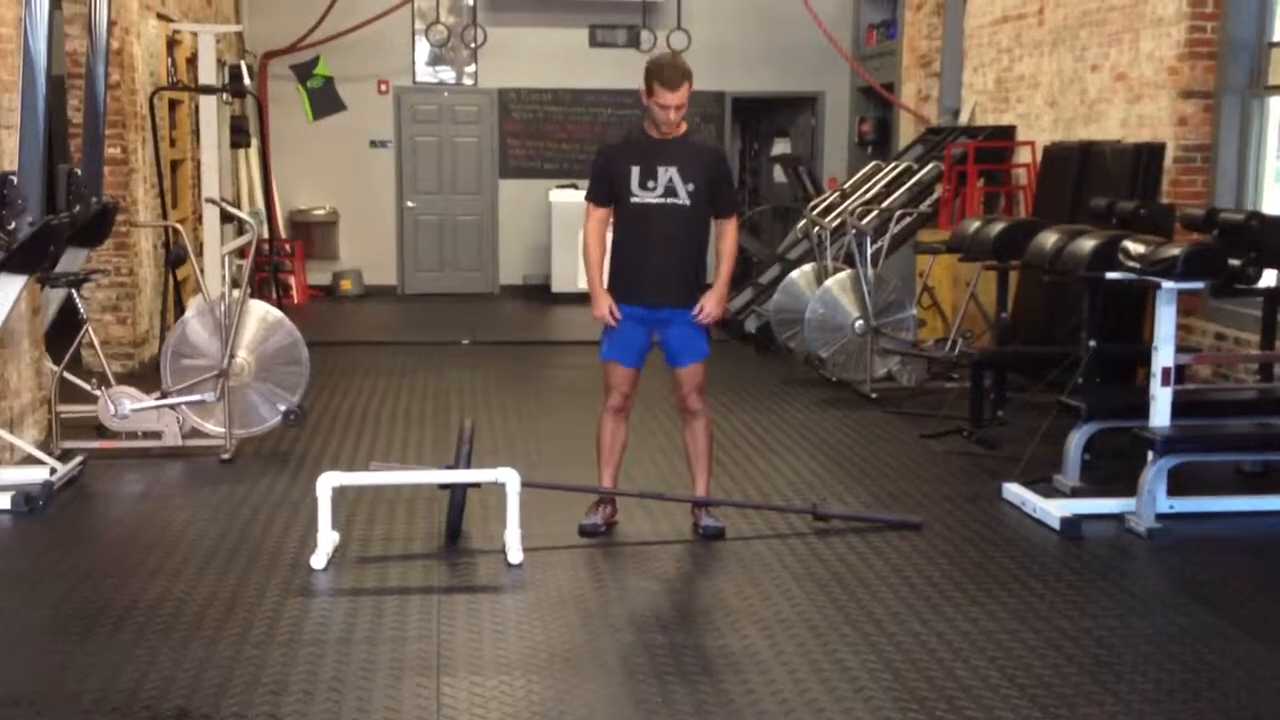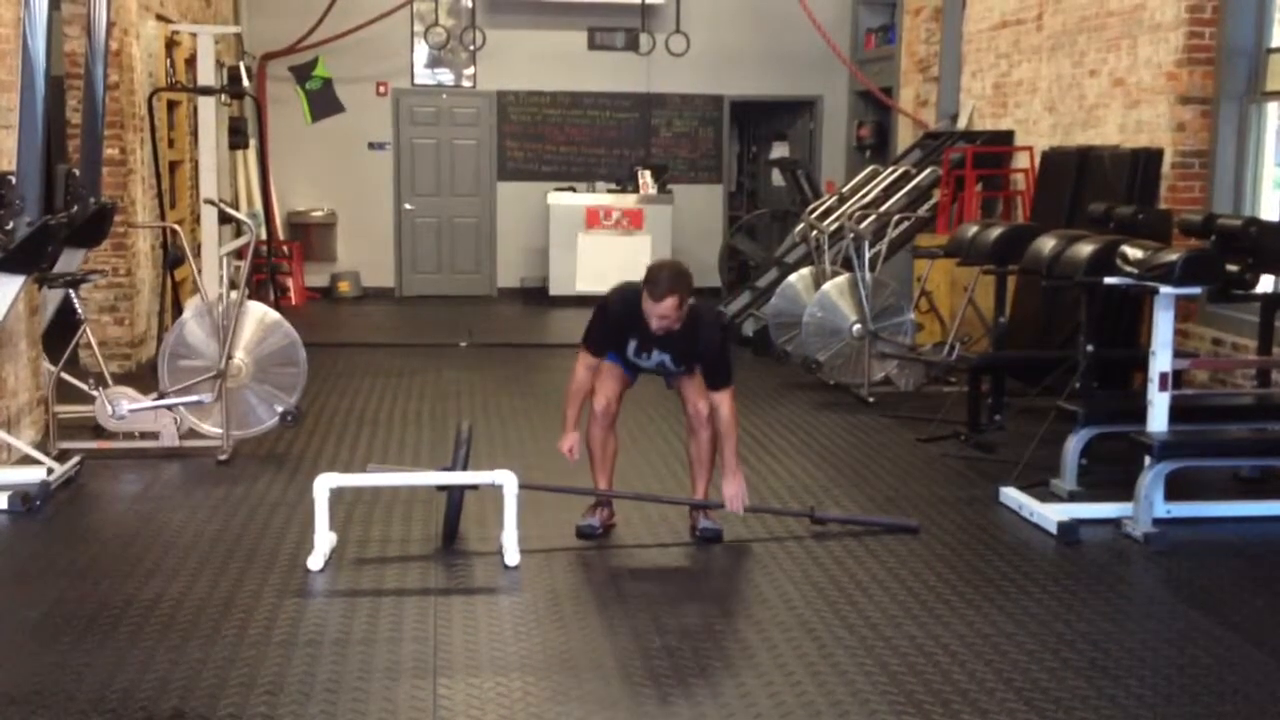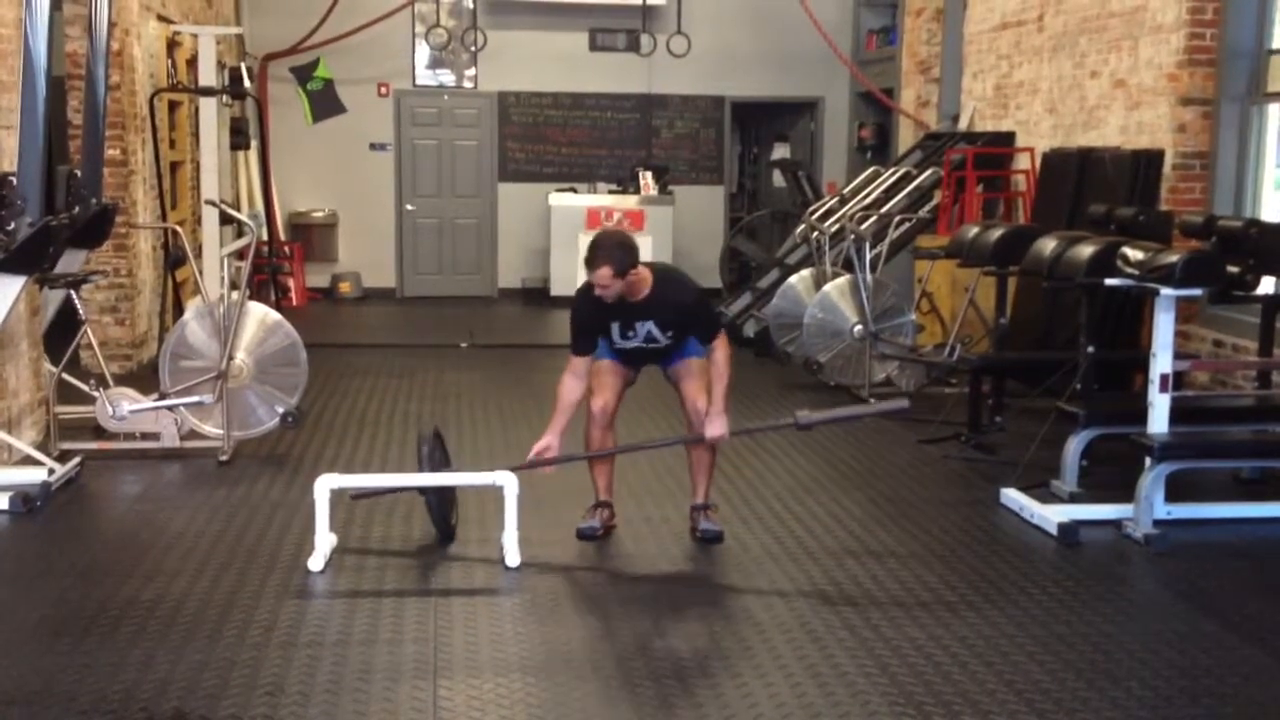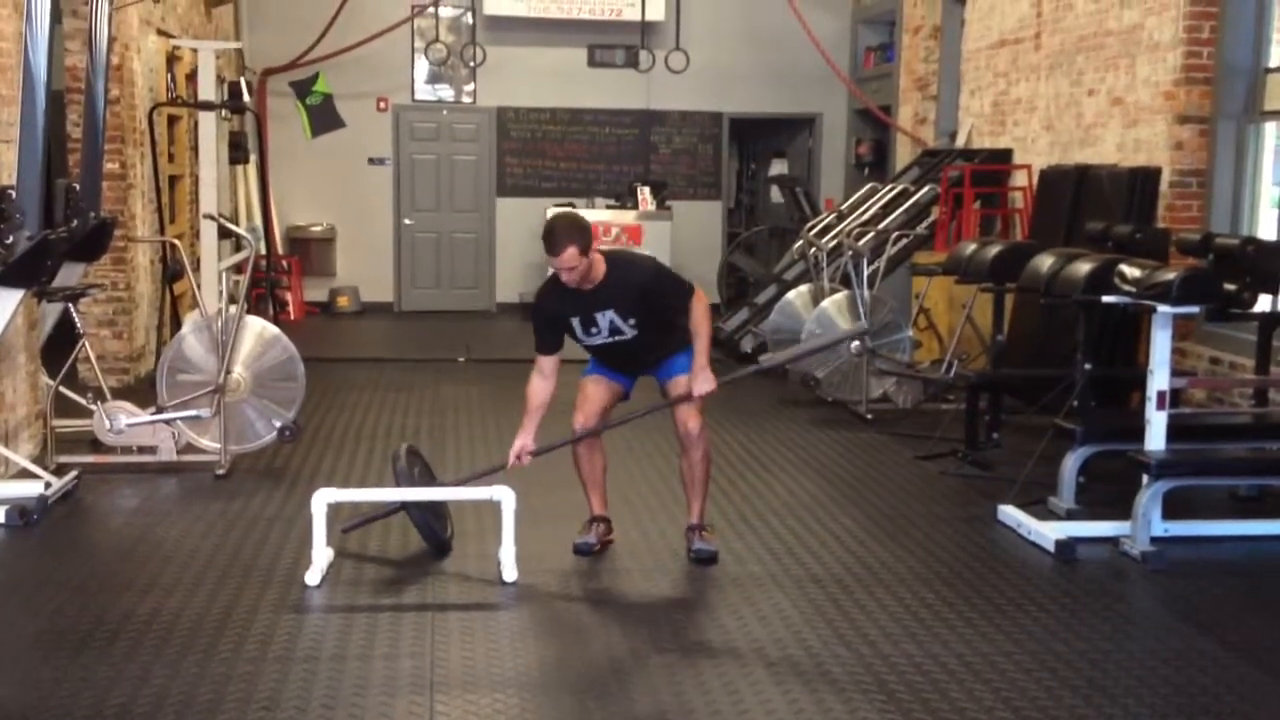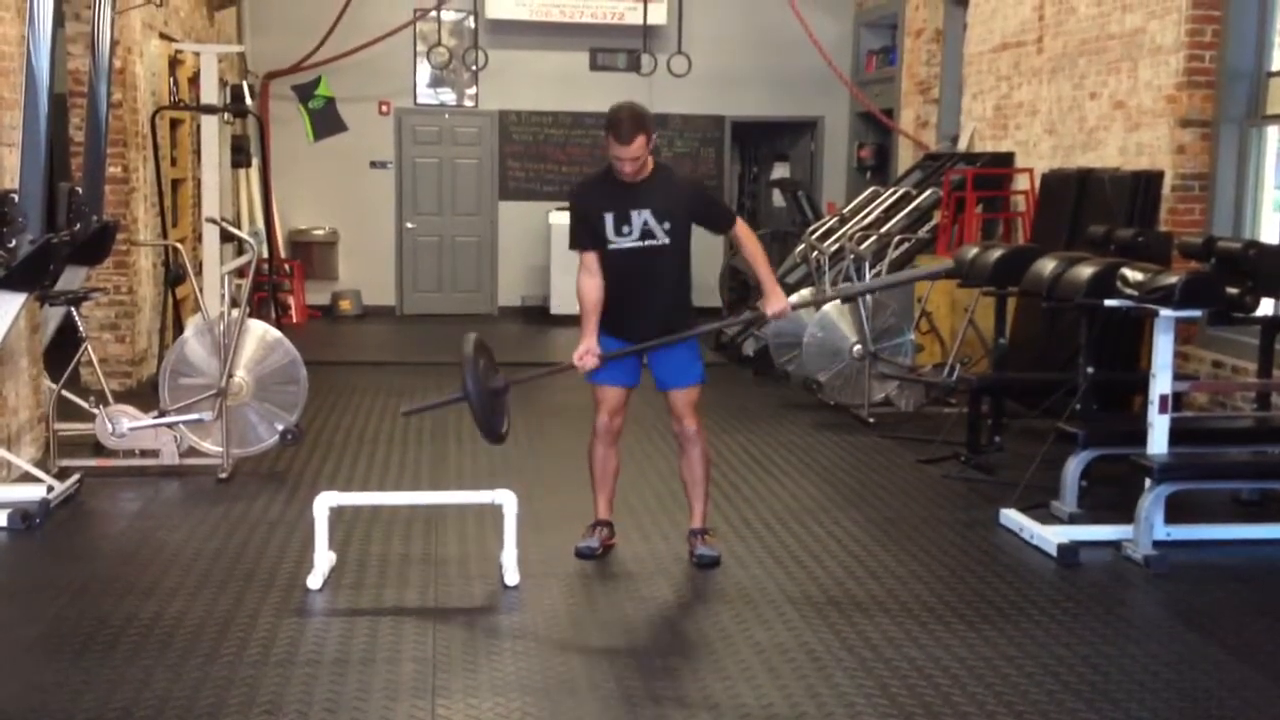
dt=1s
person 1, frame 1
left shoulder: (709, 157)
right shoulder: (615, 154)
left elbow: (727, 227)
right elbow: (596, 224)
left wrist: (720, 289)
right wrist: (597, 290)
left hip: (687, 305)
right hip: (626, 303)
left knee: (693, 401)
right knee: (617, 399)
left ankle: (702, 502)
right ankle: (605, 500)
person 1, frame 2
left shoulder: (707, 330)
right shoulder: (617, 305)
left elbow: (722, 404)
right elbow: (587, 365)
left wrist: (732, 473)
right wrist: (570, 428)
left hip: (682, 360)
right hip: (624, 351)
left knee: (701, 411)
right knee: (602, 406)
left ankle: (699, 507)
right ankle: (603, 504)
person 1, frame 3
left shoulder: (680, 291)
right shoulder: (587, 301)
left elbow: (718, 346)
right elbow: (577, 373)
left wrist: (718, 413)
right wrist: (553, 434)
left hip: (679, 345)
right hip: (618, 349)
left knee: (699, 409)
right knee: (599, 408)
left ankle: (701, 507)
right ankle: (603, 505)
person 1, frame 4
left shoulder: (638, 271)
right shoulder: (550, 300)
left elbow: (697, 302)
right elbow: (545, 372)
left wrist: (702, 368)
right wrist: (526, 433)
left hip: (670, 351)
right hip: (611, 360)
left knee: (691, 429)
right knee: (583, 423)
left ankle: (697, 526)
right ankle: (599, 520)
person 1, frame 5
left shoulder: (681, 188)
right shoulder: (588, 195)
left elbow: (739, 231)
right elbow: (590, 270)
left wrist: (771, 289)
right wrist: (589, 335)
left hip: (674, 328)
right hip: (615, 331)
left knee: (688, 427)
right knee: (606, 424)
left ankle: (699, 529)
right ankle: (602, 524)
